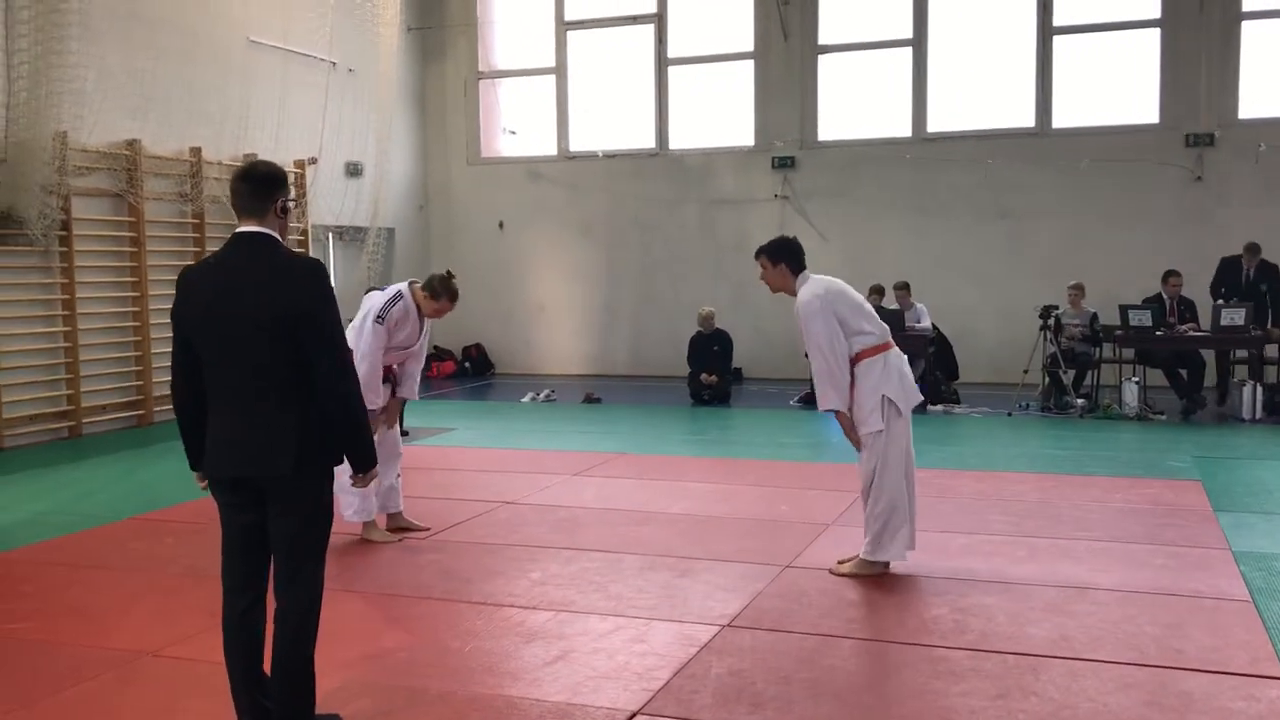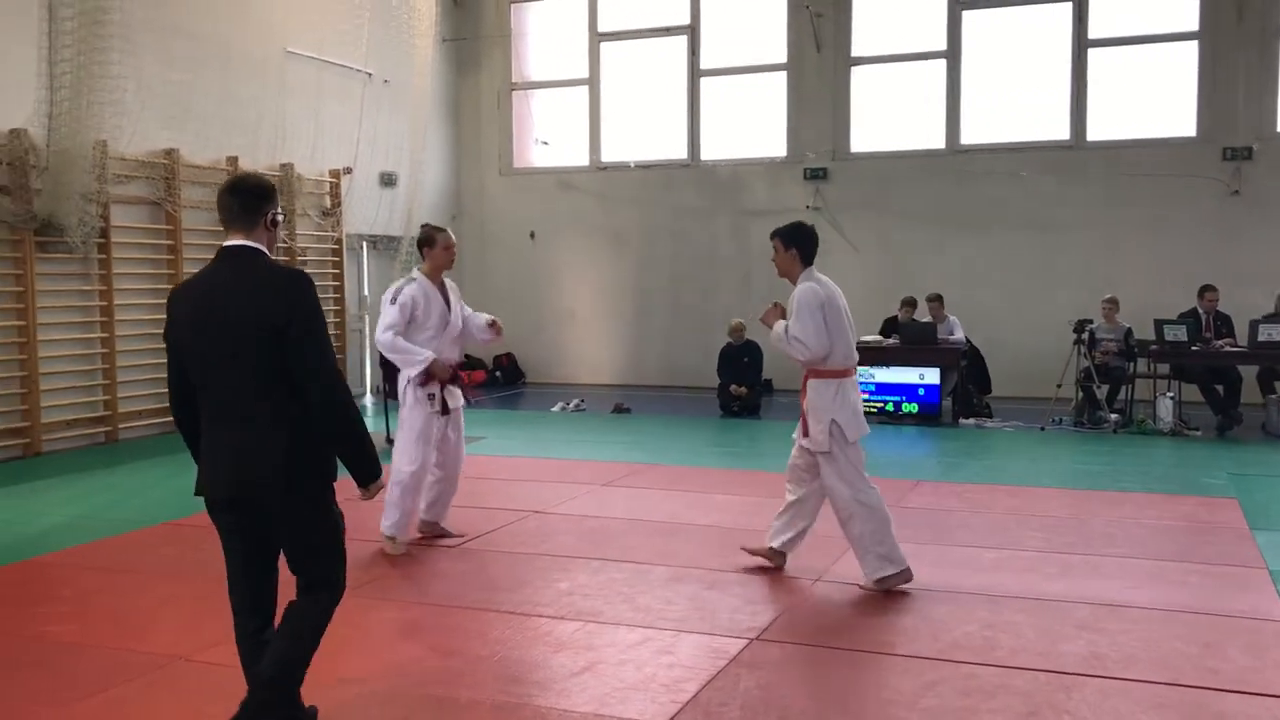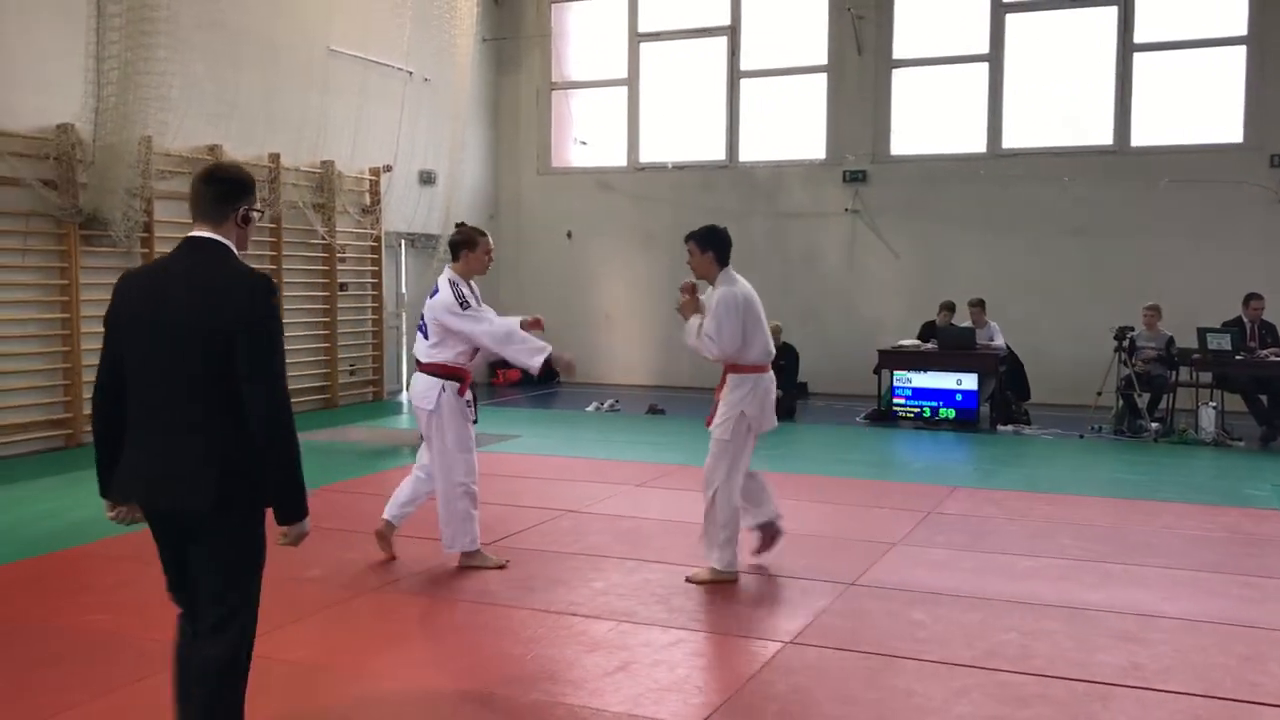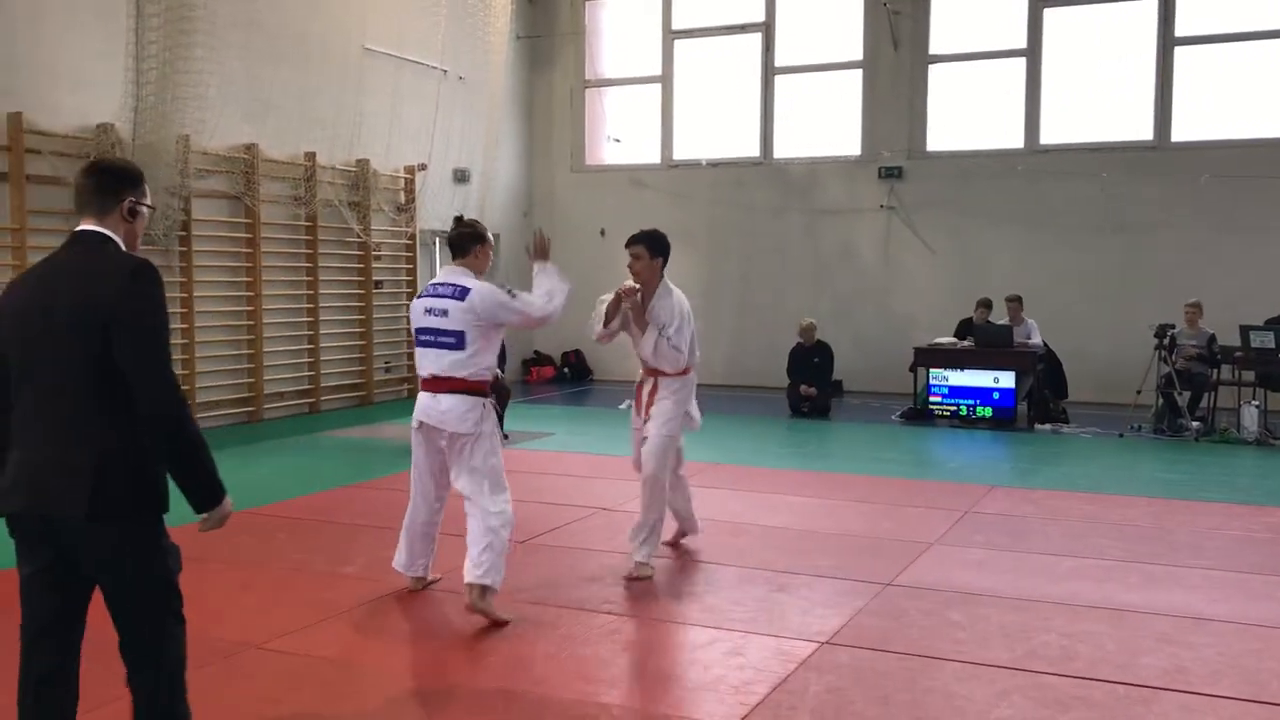
dt=0.7s
person 1, frame 1
left shoulder: (194, 280)
right shoulder: (303, 274)
left elbow: (185, 382)
right elbow: (336, 374)
left wrist: (198, 454)
right wrist: (361, 453)
left hip: (228, 458)
right hip: (297, 457)
left knee: (241, 588)
right knee: (297, 590)
person 1, frame 2
left shoulder: (185, 297)
right shoulder: (288, 286)
left elbow: (182, 399)
right elbow: (326, 388)
right wrist: (365, 466)
left hip: (223, 474)
right hip: (291, 469)
left knee: (251, 602)
right knee: (321, 585)
person 1, frame 3
left shoulder: (135, 285)
right shoulder: (249, 288)
left elbow: (108, 396)
right elbow: (269, 407)
left wrist: (114, 481)
right wrist: (292, 505)
left hip: (157, 484)
right hip: (225, 486)
left knee: (199, 614)
right knee: (224, 624)
person 1, frame 4
right shoulder: (130, 276)
right elbow: (158, 398)
right wrist: (207, 491)
right hip: (109, 493)
left knee: (46, 647)
right knee: (153, 636)
person 2, frame 1
left shoulder: (808, 301)
right shoulder: (819, 288)
left elbow: (829, 359)
left wrist: (841, 411)
right wrist: (846, 408)
left hip: (876, 378)
right hip: (882, 371)
left knee: (881, 470)
right knee: (889, 469)
left ankle: (875, 557)
right ankle: (878, 550)
person 2, frame 2
left shoulder: (808, 292)
right shoulder: (818, 286)
left elbow: (809, 348)
left wrist: (778, 325)
right wrist: (785, 322)
left hip: (829, 397)
right hip: (827, 391)
left knee: (849, 486)
right knee: (802, 474)
left ankle: (890, 566)
right ankle: (778, 547)
person 2, frame 3
left shoulder: (727, 294)
right shoulder: (730, 287)
left elbow: (717, 347)
right elbow: (725, 335)
left wrist: (691, 317)
right wrist: (697, 308)
left hip: (743, 387)
right hip: (750, 383)
left knee: (721, 477)
right knee: (733, 468)
left ankle: (722, 564)
right ankle: (766, 521)
person 2, frame 4
left shoulder: (675, 304)
right shoulder: (630, 294)
left elbow: (672, 361)
right elbow: (600, 332)
left wrist: (644, 323)
right wrist: (613, 305)
left hip: (673, 391)
right hip: (648, 386)
left knee: (653, 470)
right knee: (666, 466)
left ankle: (643, 555)
right ankle: (685, 523)
person 3, frame 1
left shoulder: (423, 309)
right shoulder: (385, 306)
left elbow: (414, 359)
right elbow: (367, 359)
left wrist: (397, 400)
right wrist: (371, 408)
left hip: (383, 377)
right hip: (356, 376)
left knee: (389, 449)
left ankle: (394, 514)
right ankle: (367, 522)
person 3, frame 2
left shoulder: (449, 288)
right shoulder: (405, 292)
left elbow: (463, 324)
right elbow: (385, 338)
left wrist: (487, 325)
right wrist: (428, 362)
left hip: (448, 385)
right hip: (420, 386)
left knee: (450, 459)
right knee: (413, 461)
left ankle: (429, 521)
right ankle: (392, 531)
person 3, frame 3
left shoulder: (461, 288)
right shoulder: (451, 296)
left elbow: (488, 326)
right elbow: (493, 333)
left wrist: (521, 324)
right wrist: (547, 354)
left hip: (436, 386)
right hip: (442, 390)
left knee: (432, 465)
right knee: (457, 472)
left ankle: (390, 522)
right ankle: (467, 550)
person 3, frame 4
left shoulder: (423, 296)
right shoulder: (483, 296)
right elbow: (543, 308)
right wrist: (543, 265)
left hip: (428, 403)
right hip: (468, 407)
left knee: (426, 495)
right knee: (490, 504)
left ankle: (415, 573)
right ankle: (478, 591)
